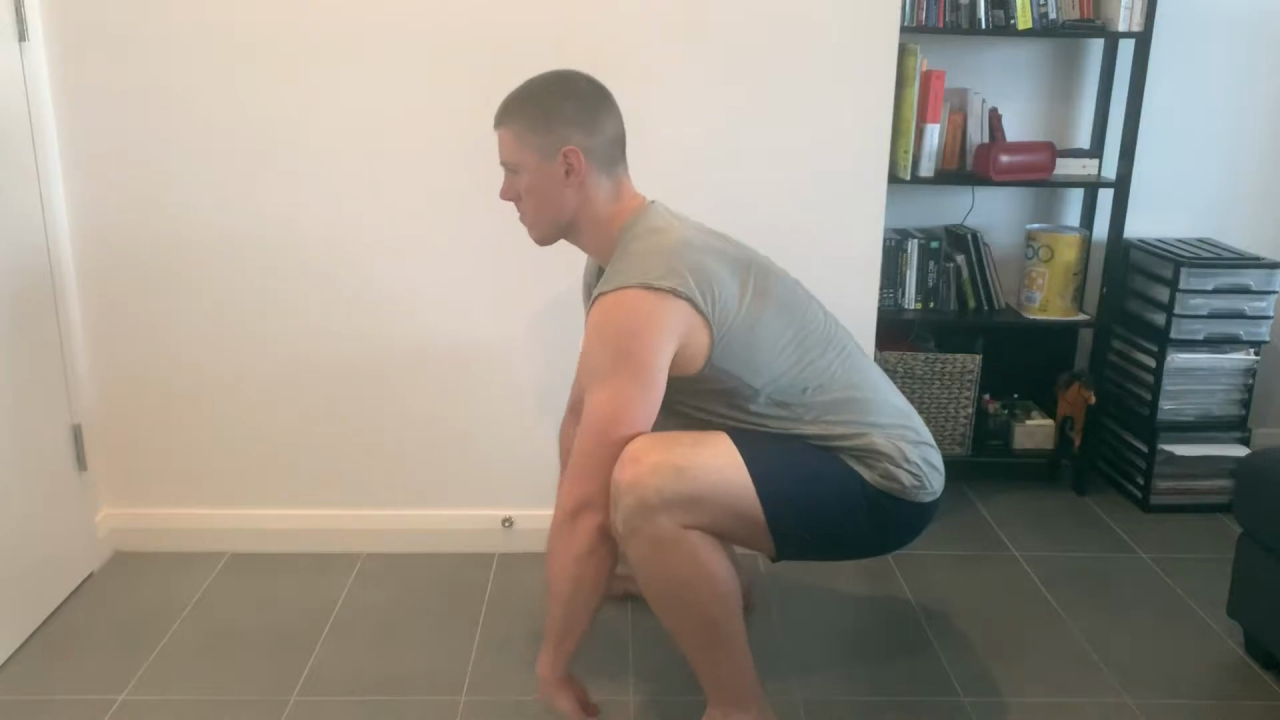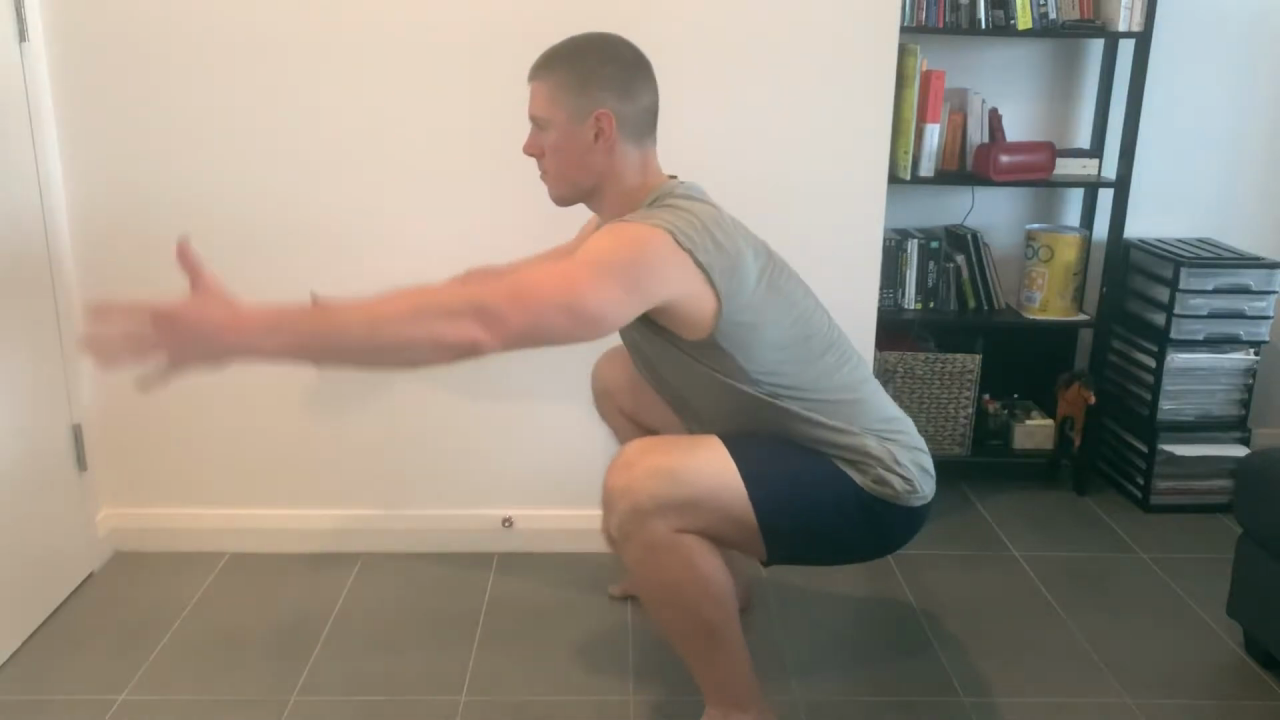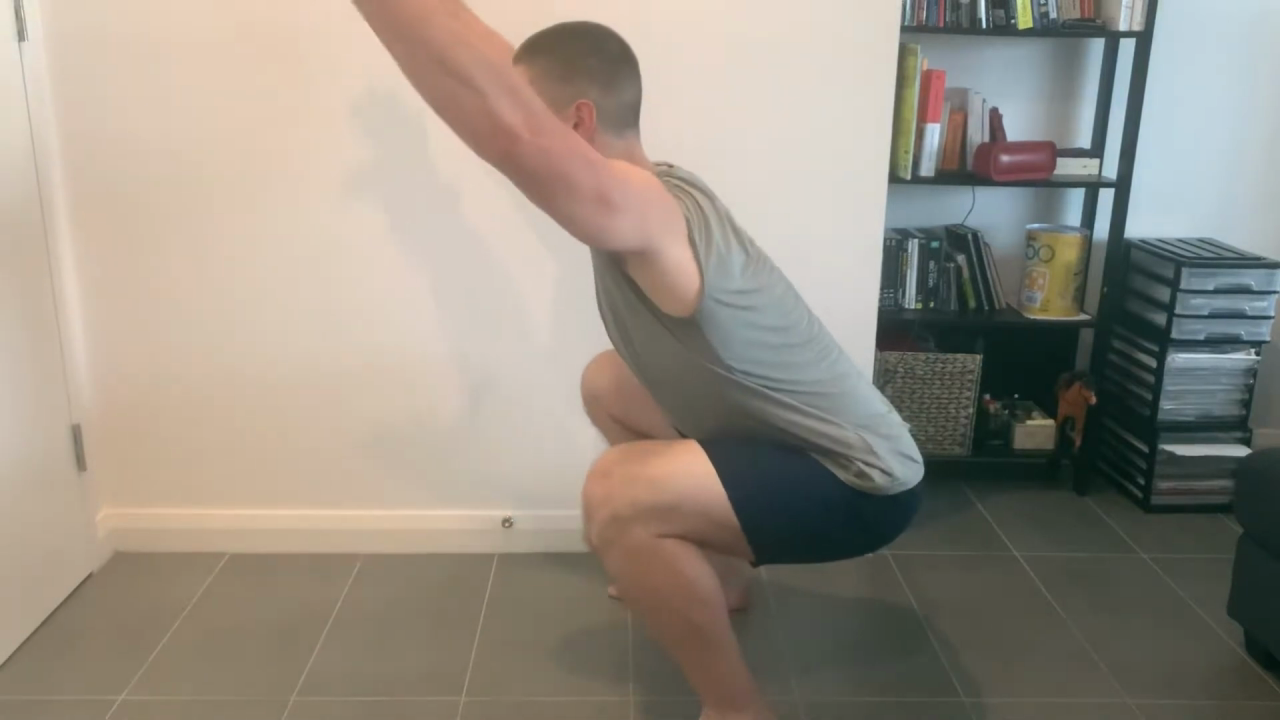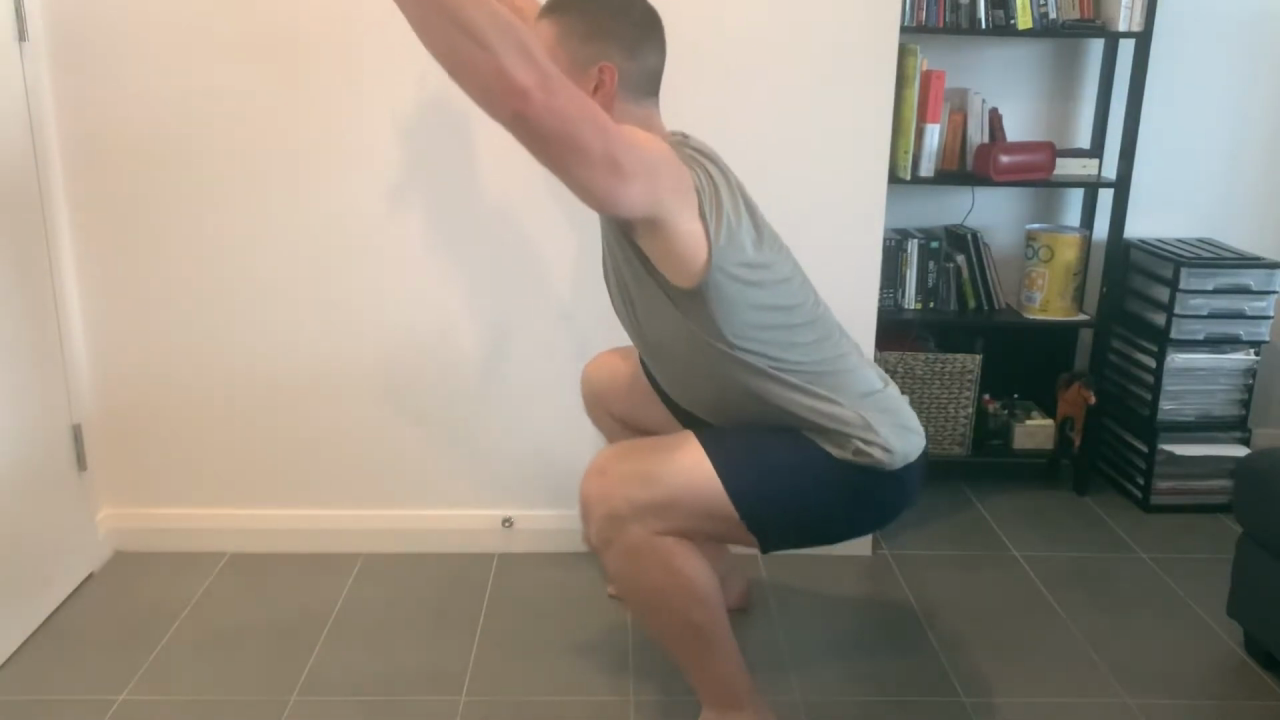
dt=0.4s
person 1, frame 1
left shoulder: (638, 298)
right shoulder: (638, 244)
left elbow: (588, 504)
right elbow: (582, 415)
left hip: (882, 485)
right hip: (835, 444)
left knee: (644, 482)
right knee: (621, 429)
right ankle: (704, 580)
person 1, frame 2
left shoulder: (651, 248)
right shoulder: (643, 219)
left elbow: (467, 323)
right elbow: (488, 291)
left wrist: (245, 332)
right wrist: (345, 321)
left hip: (873, 489)
right hip: (822, 452)
left knee: (640, 486)
right knee: (618, 380)
right ankle: (706, 573)
person 1, frame 3
left shoulder: (645, 212)
right shoulder: (646, 196)
left elbow: (510, 127)
right elbow: (514, 90)
left hip: (860, 484)
right hip: (815, 441)
left knee: (618, 493)
right knee: (609, 383)
right ankle: (716, 572)
person 1, frame 4
left shoulder: (658, 182)
right shoulder: (655, 165)
left elbow: (522, 89)
left hip: (859, 461)
right hip: (808, 419)
left knee: (616, 495)
right knee: (610, 383)
right ankle: (711, 577)
